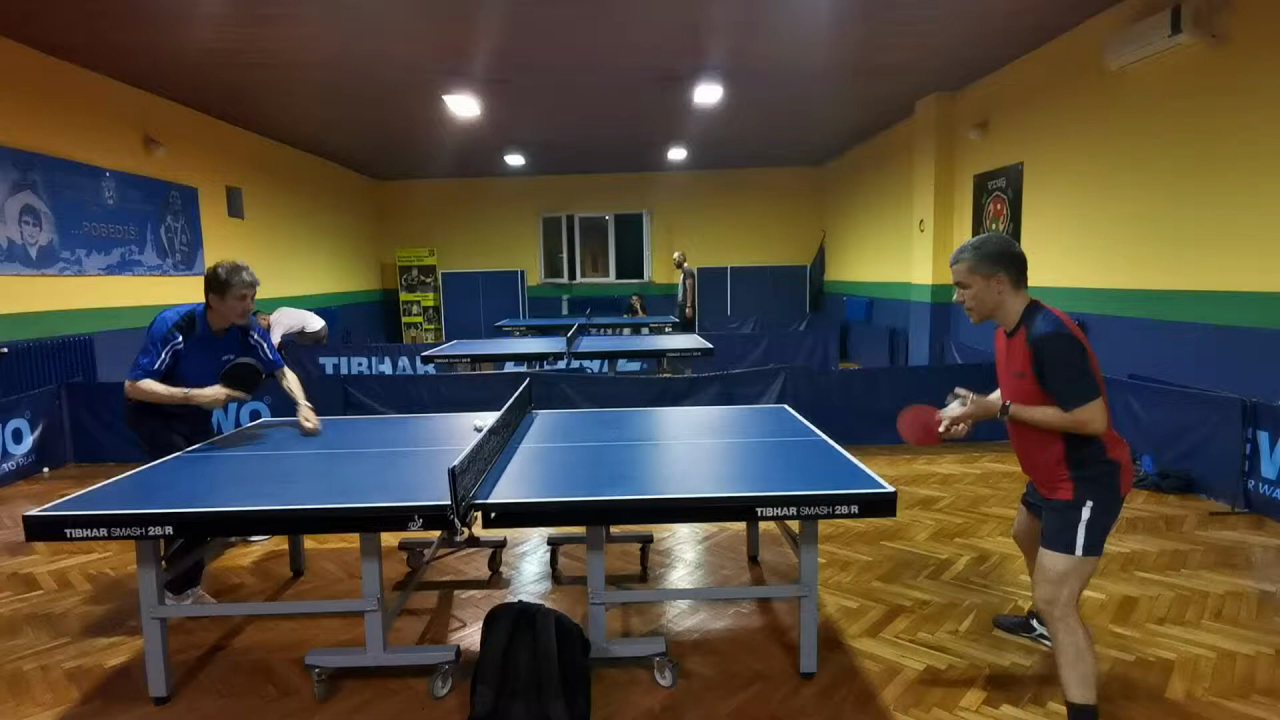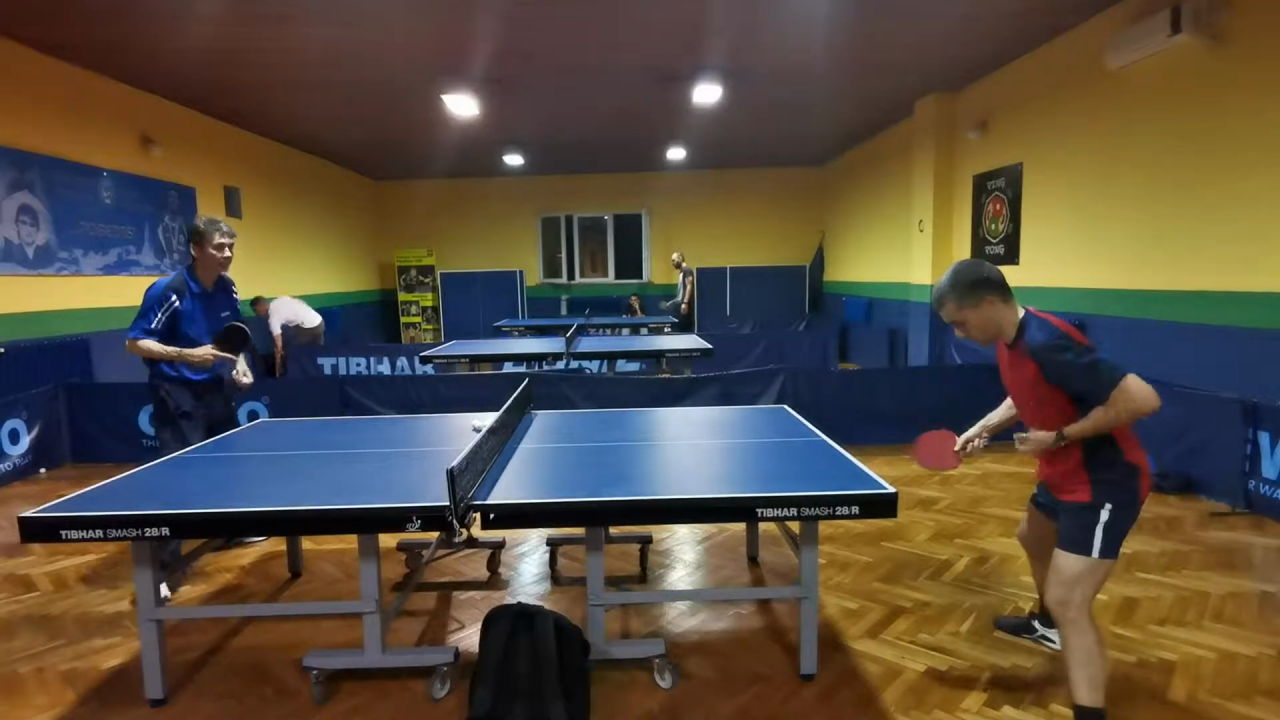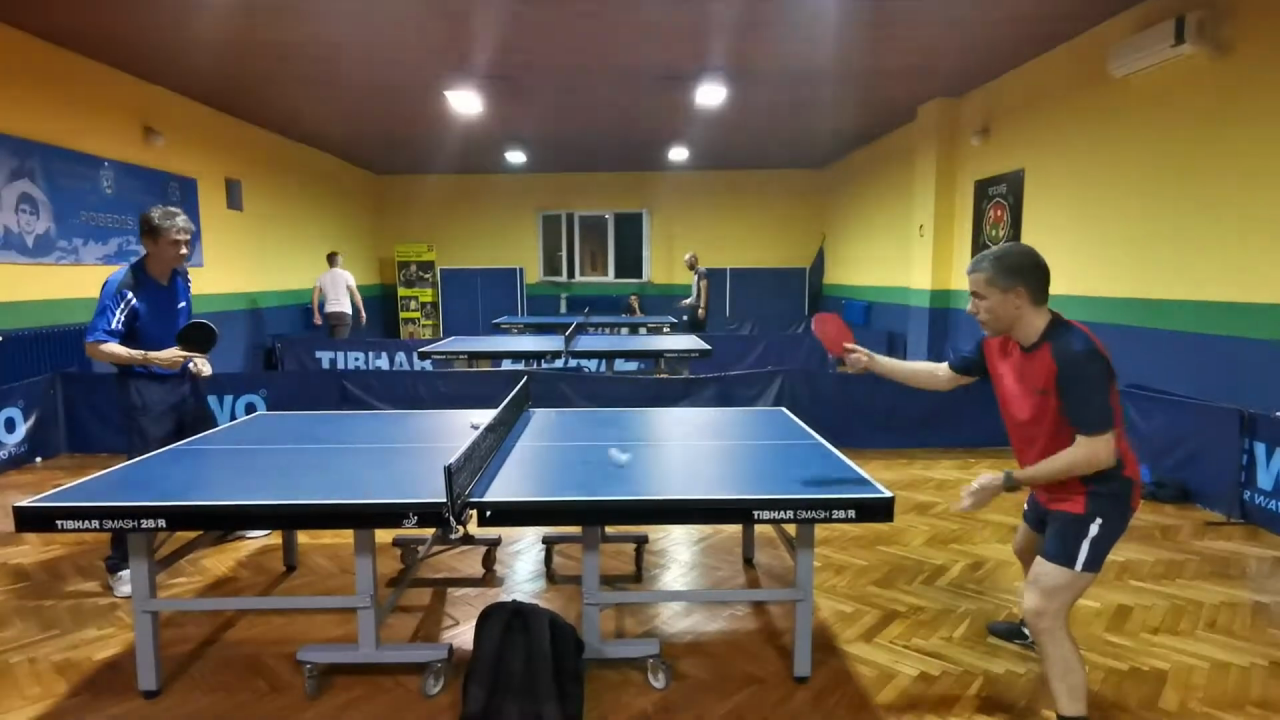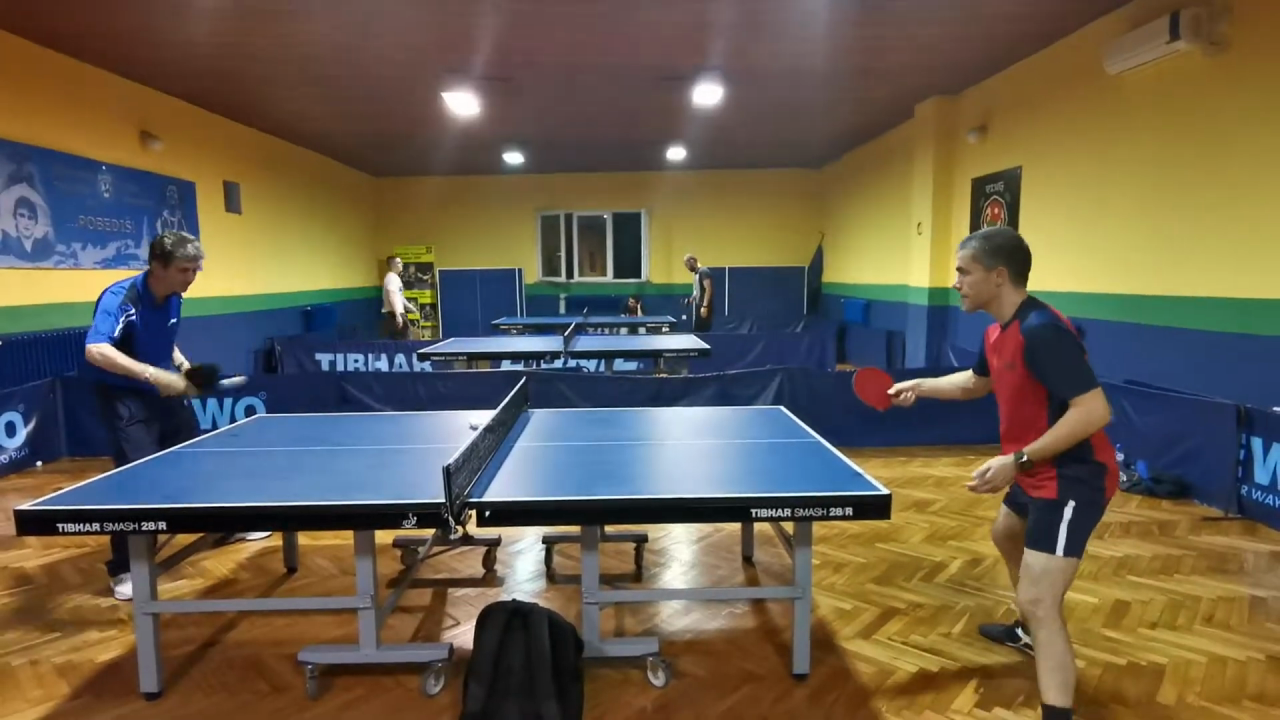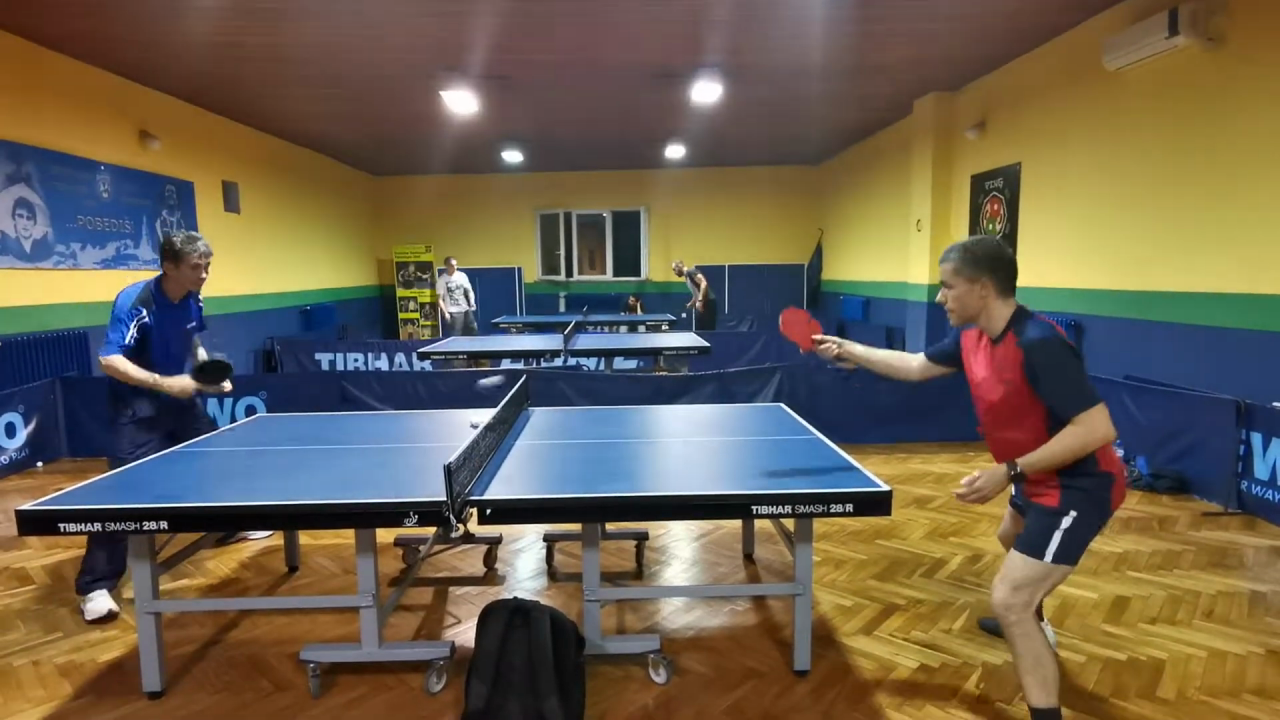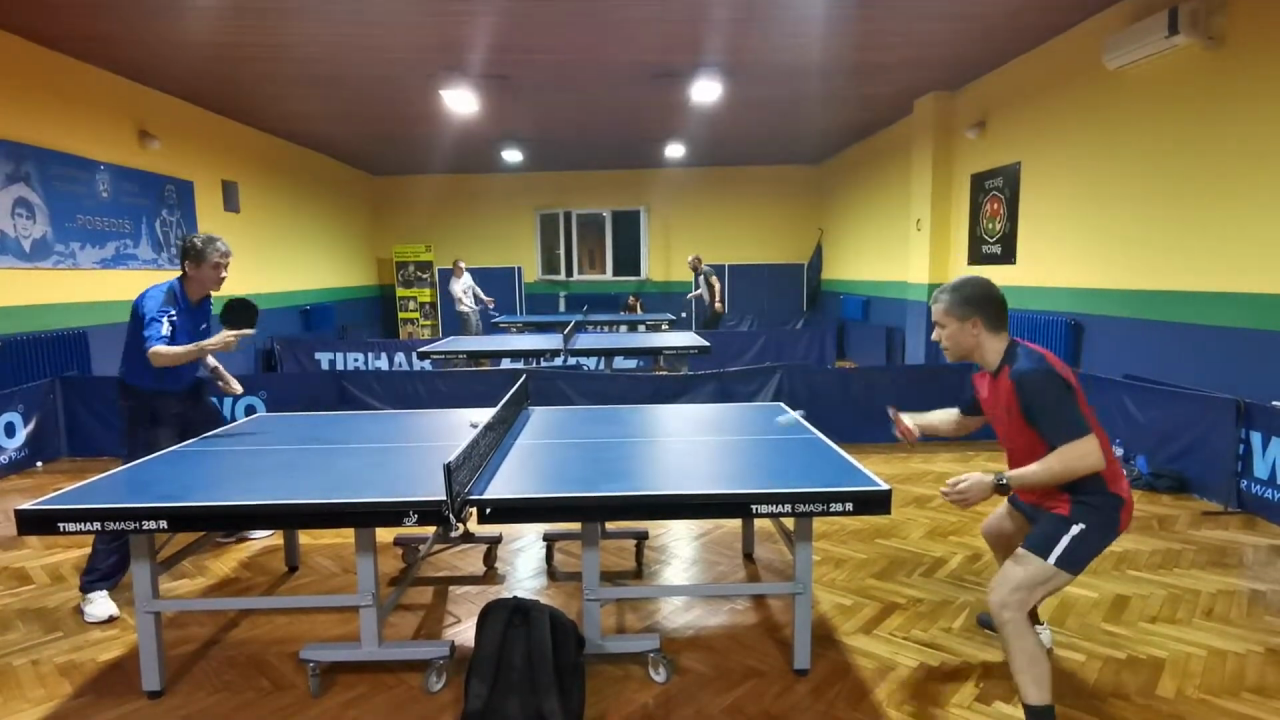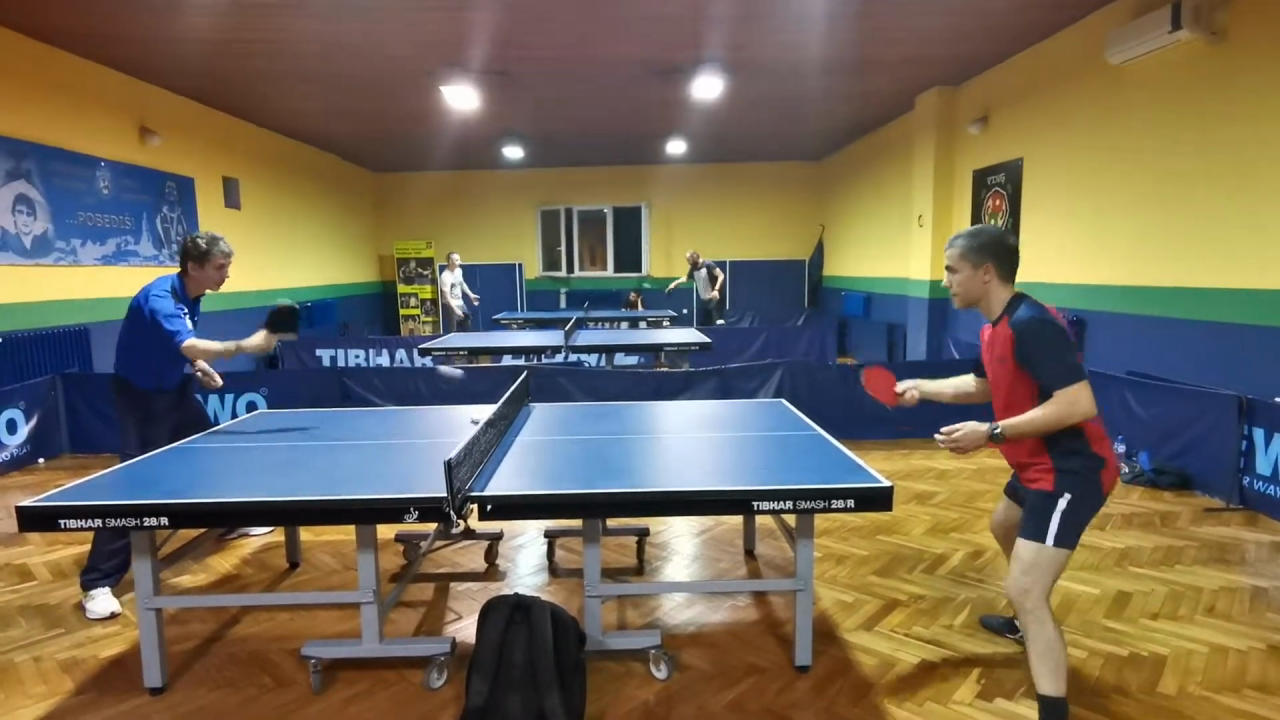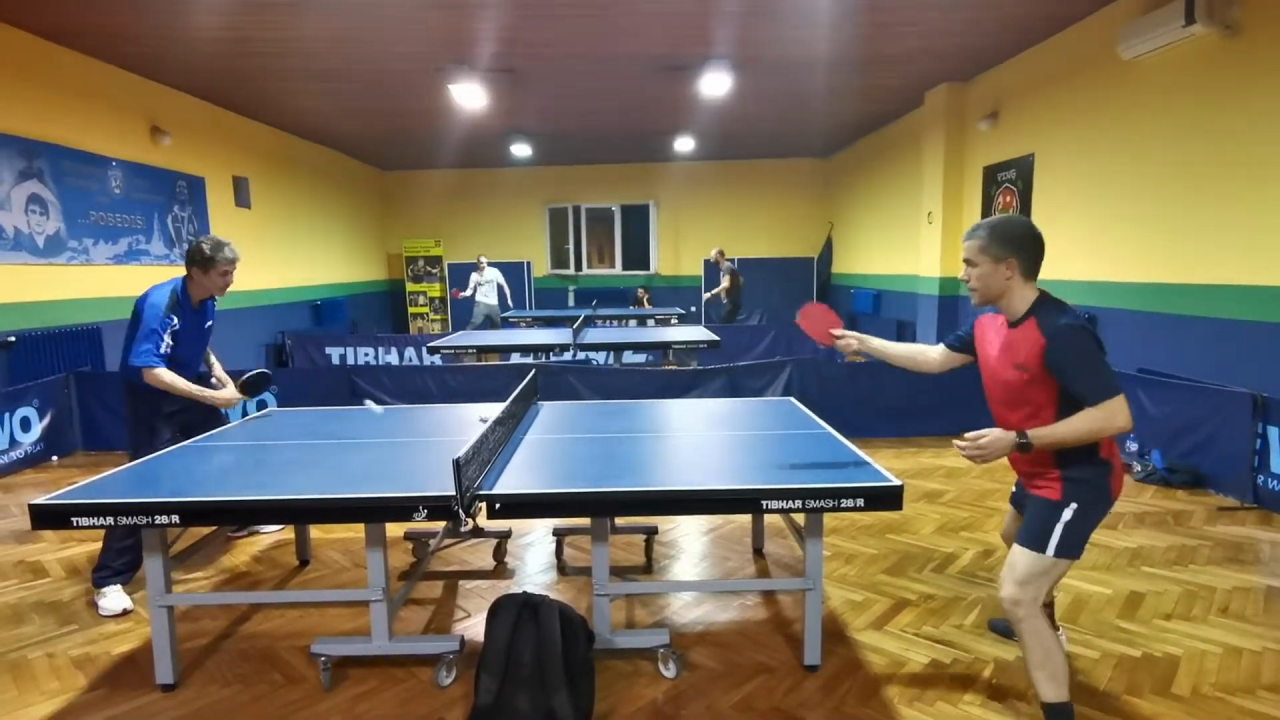
dt=0.7s
person 1, frame 1
left shoulder: (1049, 336)
right shoulder: (1008, 329)
left elbow: (1092, 420)
left wrist: (999, 410)
right wrist: (973, 411)
left hip: (1087, 481)
right hip: (1052, 473)
left knee: (1055, 599)
right knee: (1027, 537)
right ankle: (1041, 622)
person 1, frame 2
left shoulder: (1047, 344)
right shoulder: (1011, 340)
left elbow: (1141, 400)
left wrist: (1058, 437)
right wrist: (985, 426)
left hip: (1104, 484)
right hip: (1066, 475)
left knee: (1068, 601)
right knee: (1033, 538)
right ankle: (1045, 623)
person 1, frame 3
left shoulder: (1075, 356)
right shoulder: (997, 343)
left elbow: (1099, 452)
right elbow: (945, 374)
left wrist: (1006, 482)
right wrist: (874, 362)
left hip: (1097, 494)
right hip: (1050, 486)
left knee: (1042, 609)
right knee: (1028, 552)
right ankle: (1033, 630)
person 1, frame 4
left shoulder: (1042, 330)
right shoulder: (998, 331)
left elbow: (1094, 411)
right elbow: (975, 381)
left wrist: (1017, 460)
right wrist: (918, 386)
left hip: (1071, 480)
right hip: (1037, 472)
left knee: (1038, 600)
right knee: (1006, 537)
right ankle: (1028, 632)
person 1, frame 5
left shoulder: (1039, 343)
right shoulder: (972, 339)
left elbow: (1098, 428)
right elbow: (917, 366)
left wrist: (1010, 473)
right wrist: (846, 350)
left hip: (1078, 488)
right hip: (1043, 481)
left knee: (1008, 601)
right knee: (1012, 543)
right ankle: (1034, 628)
person 1, frame 6
left shoulder: (1031, 373)
right shoulder: (988, 374)
left elbow: (1086, 456)
right elbow: (964, 419)
left wrist: (996, 483)
right wrist: (919, 421)
left hip: (1089, 505)
right hip: (1050, 495)
left knee: (1004, 601)
right knee: (996, 533)
right ankle: (1028, 628)
person 1, frame 7
left shoulder: (1029, 323)
right shoulder: (996, 325)
left elbow: (1079, 404)
right elbow: (980, 386)
left wrist: (990, 432)
right wrist: (921, 388)
left hip: (1071, 473)
right hip: (1039, 466)
left knee: (1025, 592)
right knee: (1004, 529)
right ankle: (1023, 622)
person 1, frame 8
left shoulder: (1063, 332)
right shoulder: (988, 324)
left elbow: (1116, 416)
right elbow: (936, 359)
left wrist: (1016, 440)
right wrist: (862, 343)
left hip: (1075, 482)
right hip: (1039, 475)
left knee: (1016, 594)
right knee: (1016, 538)
right ankle: (1042, 629)
person 2, frame 1
left shoulder: (247, 330)
right shoulder: (172, 325)
left elbow: (281, 371)
right elbow: (133, 387)
left wrist: (302, 405)
right wrist: (194, 396)
left hip: (196, 415)
right hip: (154, 415)
right ankle: (181, 588)
person 2, frame 2
left shoulder: (227, 289)
right shoulder: (167, 290)
right elbow: (135, 342)
left wrist: (239, 364)
right wrist: (186, 355)
left hip: (215, 388)
right hip: (176, 393)
right ankle: (155, 570)
person 2, frame 3
left shoulder: (181, 279)
right shoulder: (121, 286)
right elbow: (96, 346)
left wrist: (195, 356)
right wrist: (152, 358)
left hip: (184, 383)
right hip: (146, 390)
right ankle: (121, 565)
person 2, frame 4
left shoulder: (173, 298)
right shoulder: (119, 299)
right elbow: (95, 351)
left wrist: (184, 368)
right wrist: (152, 375)
left hip: (164, 394)
right hip: (126, 398)
right ankle: (123, 570)
person 2, frame 5
left shoulder: (192, 299)
right shoulder: (133, 301)
right elbow: (109, 360)
right wrist: (162, 383)
left hip: (177, 396)
right hip: (136, 402)
right ankle: (94, 586)
person 2, frame 6
left shoulder: (203, 302)
right shoulder: (156, 301)
right elbow: (157, 355)
left wrist: (220, 372)
right wrist: (208, 345)
left hip: (187, 394)
right hip: (147, 401)
right ankle: (96, 586)
person 2, frame 7
left shoulder: (191, 294)
right shoulder: (160, 298)
right elbow: (190, 345)
left wrist: (200, 366)
right wrist: (244, 346)
left hip: (174, 389)
right hip: (140, 396)
right ankle: (98, 584)
person 2, frame 8
left shoulder: (208, 301)
right shoulder: (159, 303)
right elbow: (150, 371)
left wrist: (216, 369)
right wrist: (213, 396)
left hip: (195, 393)
right hip: (152, 398)
right ankle: (109, 581)
